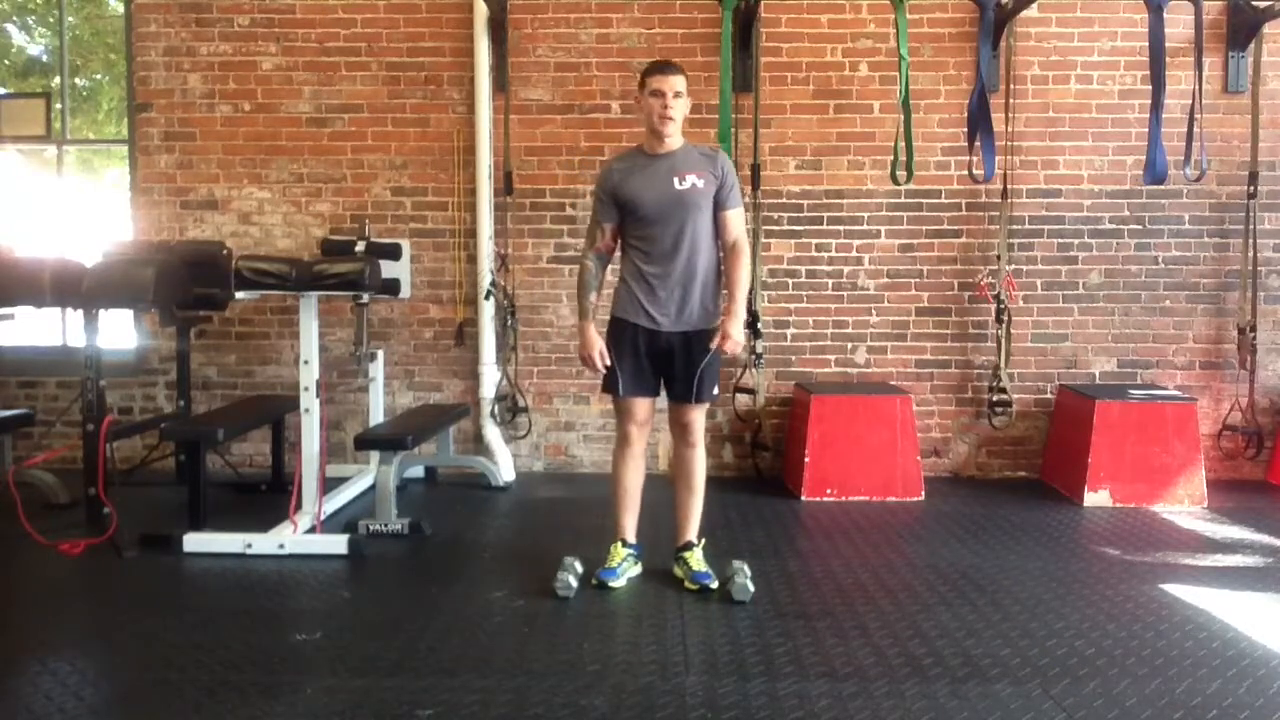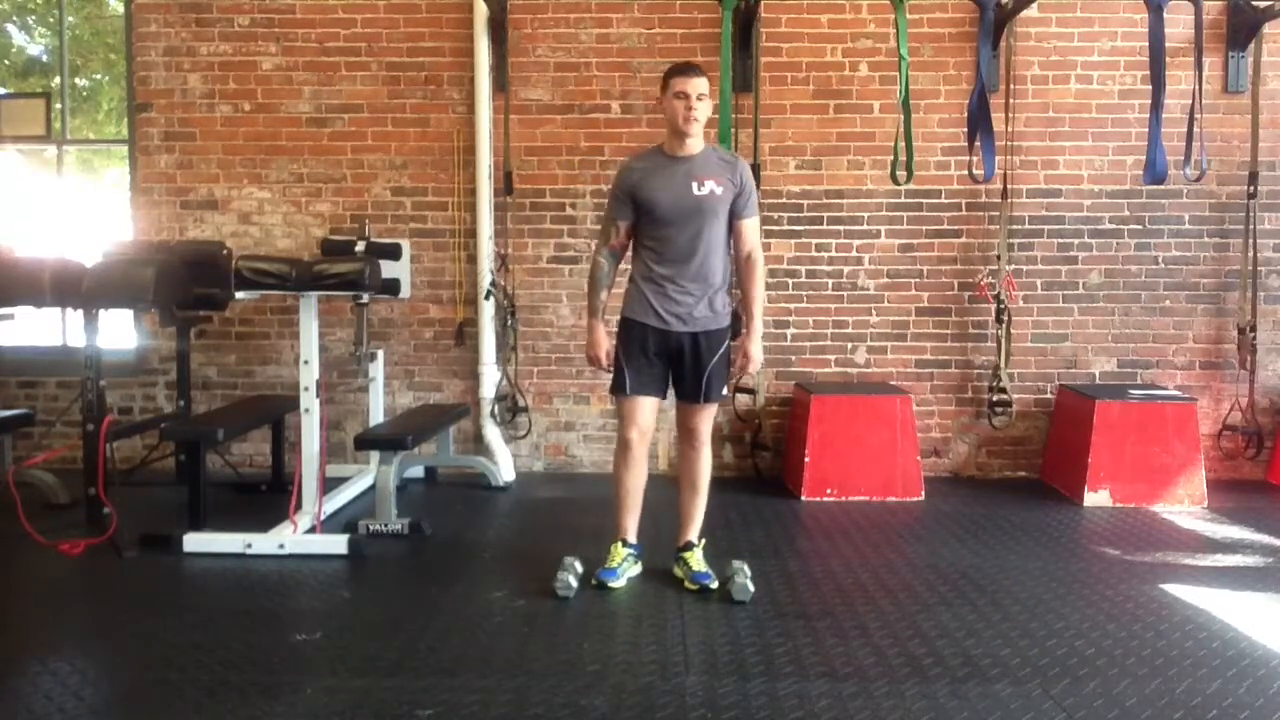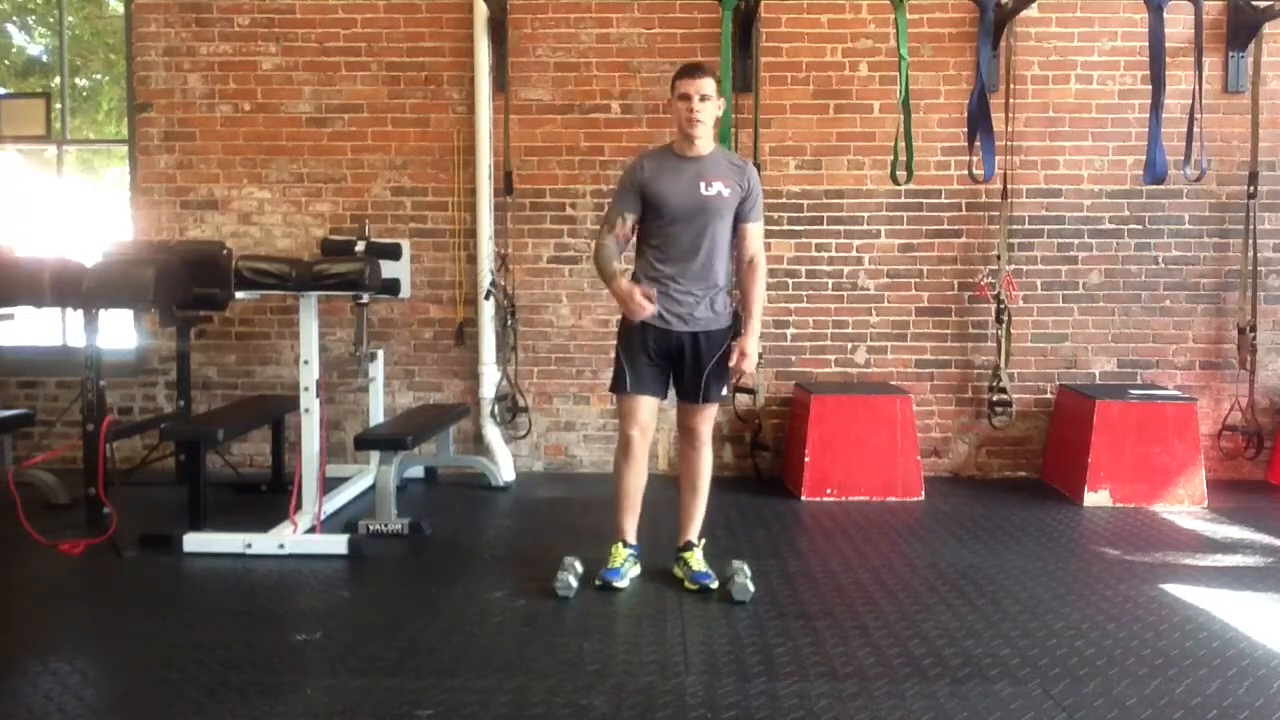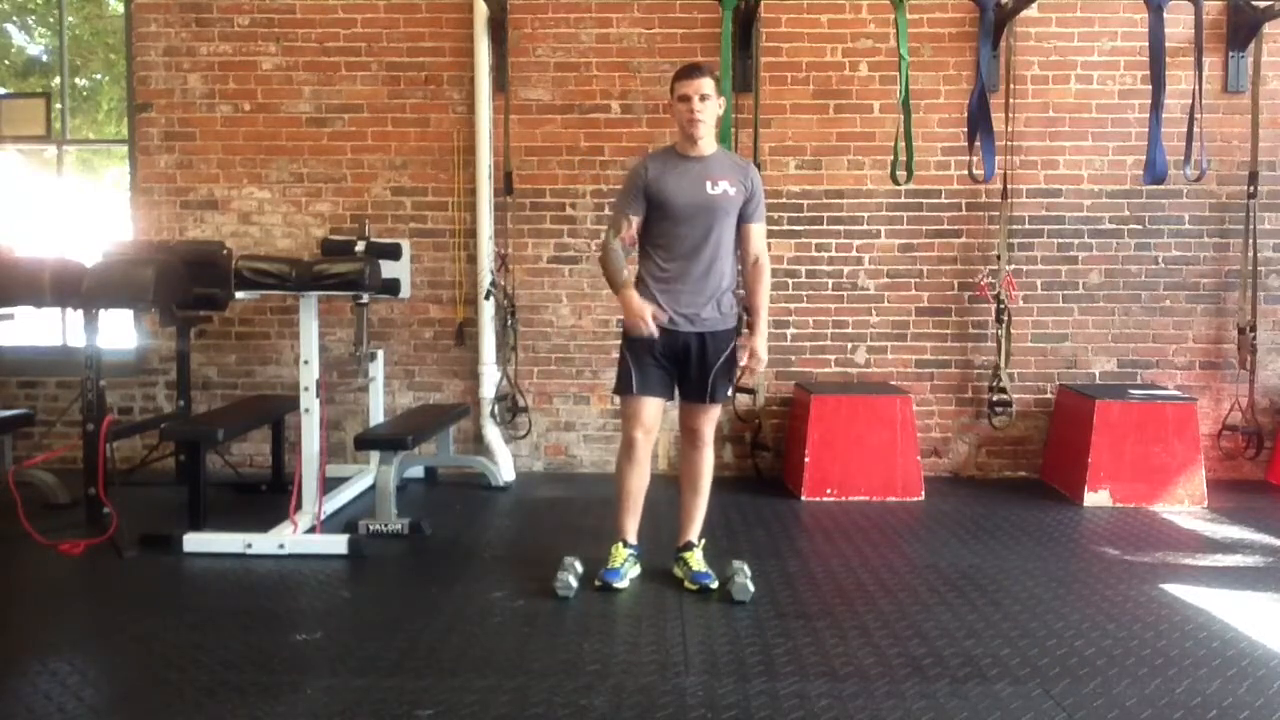
dt=0.4s
person 1, frame 1
left shoulder: (714, 165)
right shoulder: (617, 173)
left elbow: (736, 244)
right elbow: (596, 254)
left wrist: (735, 314)
right wrist: (586, 324)
left hip: (696, 325)
right hip: (633, 323)
left knee: (689, 431)
right knee: (632, 429)
left ankle: (688, 548)
right ankle: (626, 547)
person 1, frame 2
left shoulder: (733, 171)
right shoulder: (636, 172)
left elbow: (749, 255)
right elbow: (609, 251)
left wrist: (754, 331)
right wrist: (595, 323)
left hip: (707, 325)
right hip: (644, 323)
left knee: (696, 434)
right knee: (633, 434)
left ankle: (689, 548)
right ankle: (626, 547)
person 1, frame 3
left shoulder: (741, 174)
right shoulder: (644, 169)
left elbow: (751, 258)
right elbow: (610, 239)
left wrist: (751, 331)
right wrist: (619, 283)
left hip: (709, 326)
right hip: (647, 322)
left knee: (697, 433)
right knee: (634, 432)
left ankle: (689, 548)
right ankle: (626, 547)
person 1, frame 4
left shoulder: (742, 175)
right shoulder: (647, 171)
left elbow: (755, 258)
right elbow: (614, 244)
left wrist: (759, 331)
right wrist: (627, 295)
left hip: (714, 327)
right hip: (653, 325)
left knee: (699, 434)
right knee: (638, 434)
left ankle: (689, 549)
right ankle: (626, 548)
